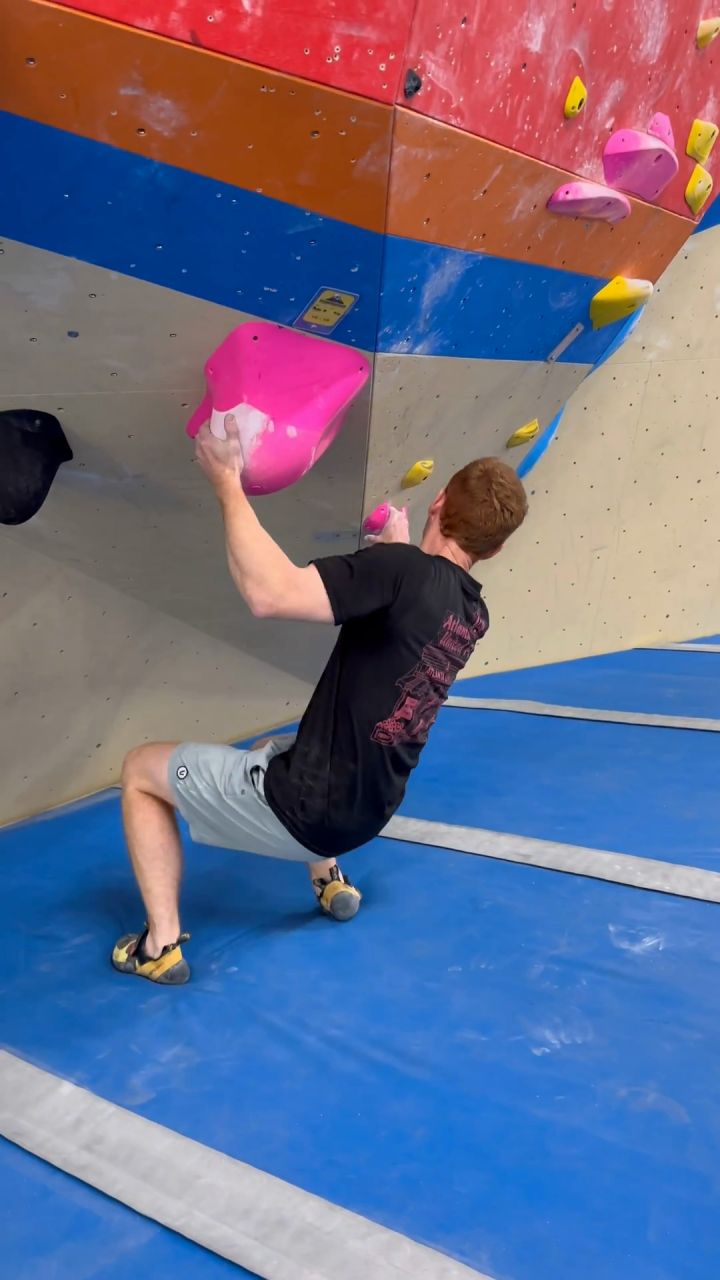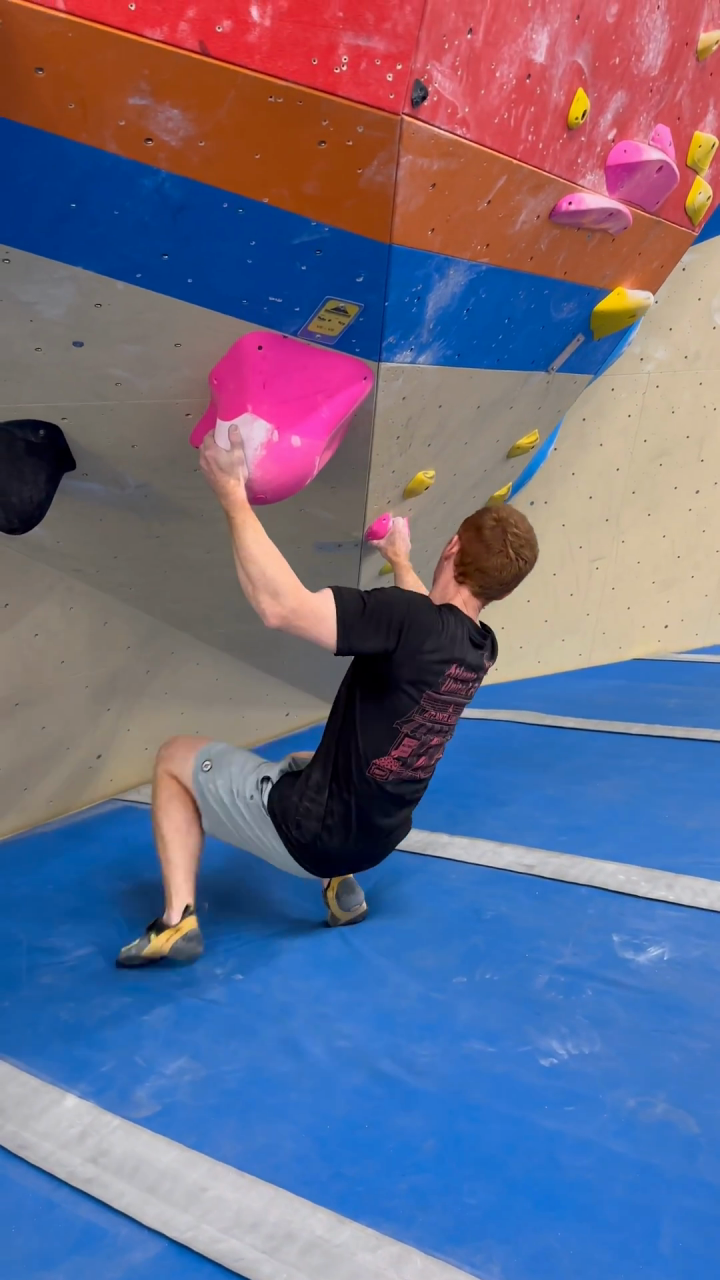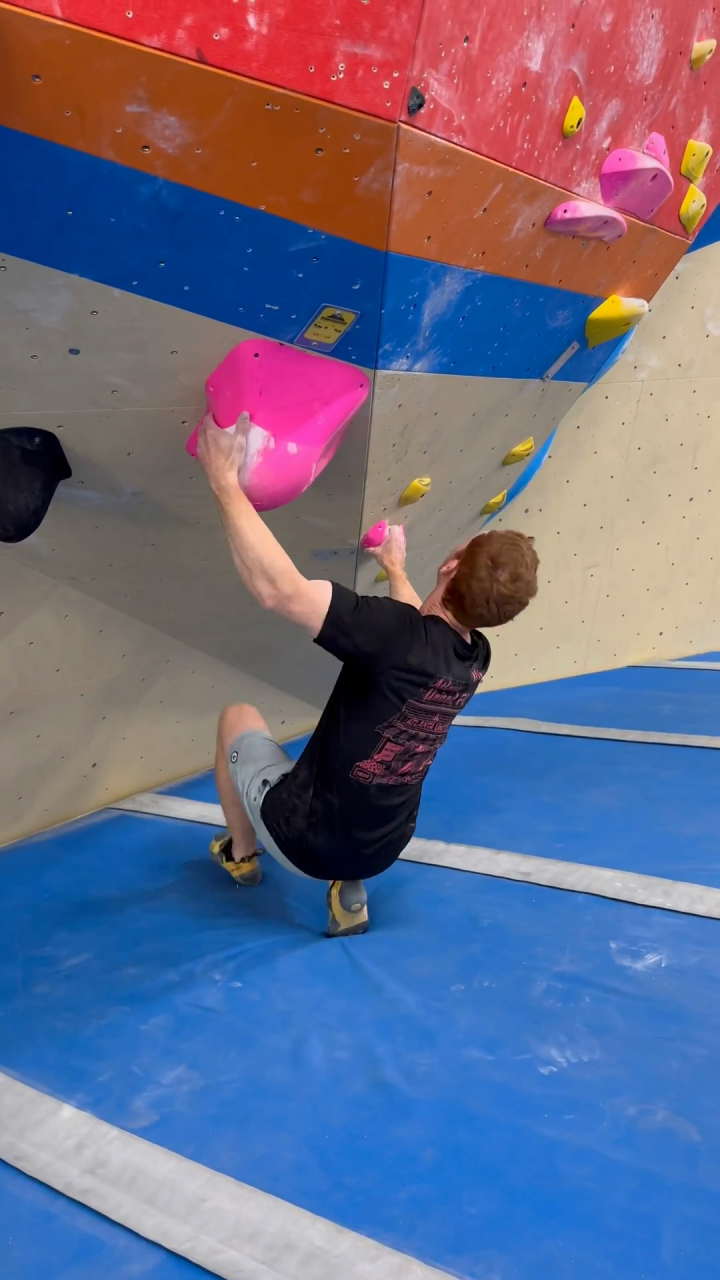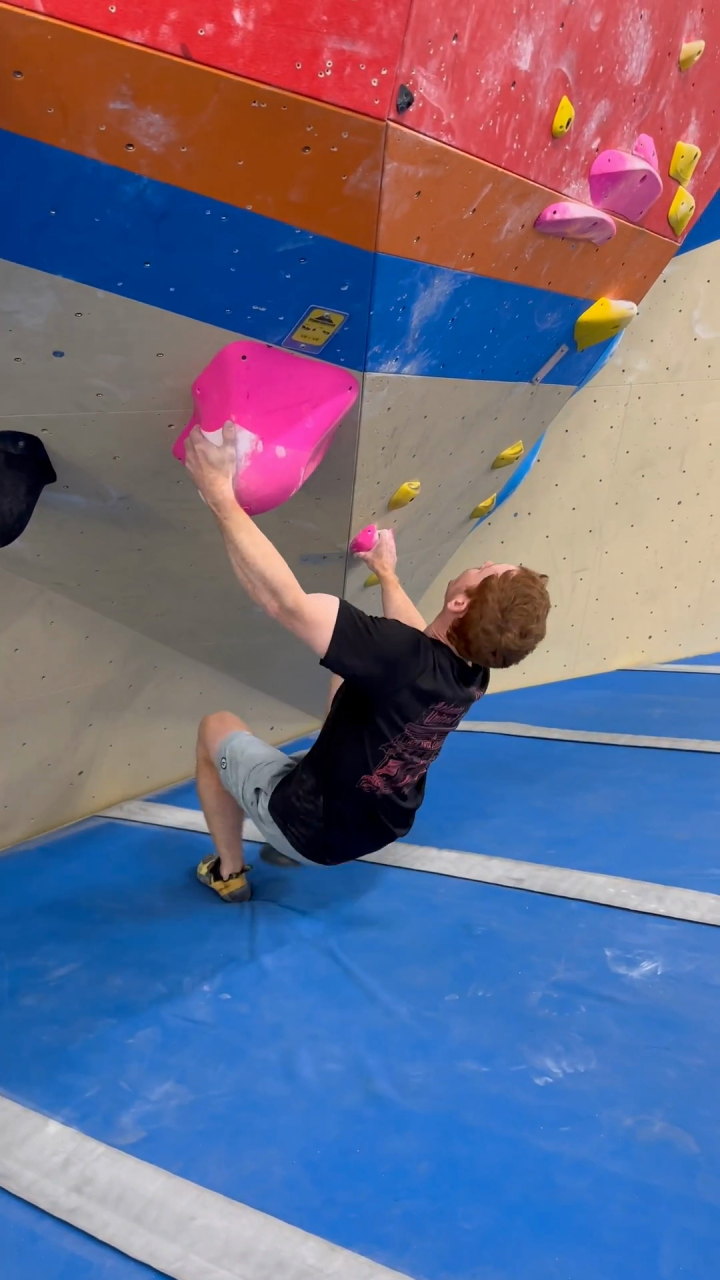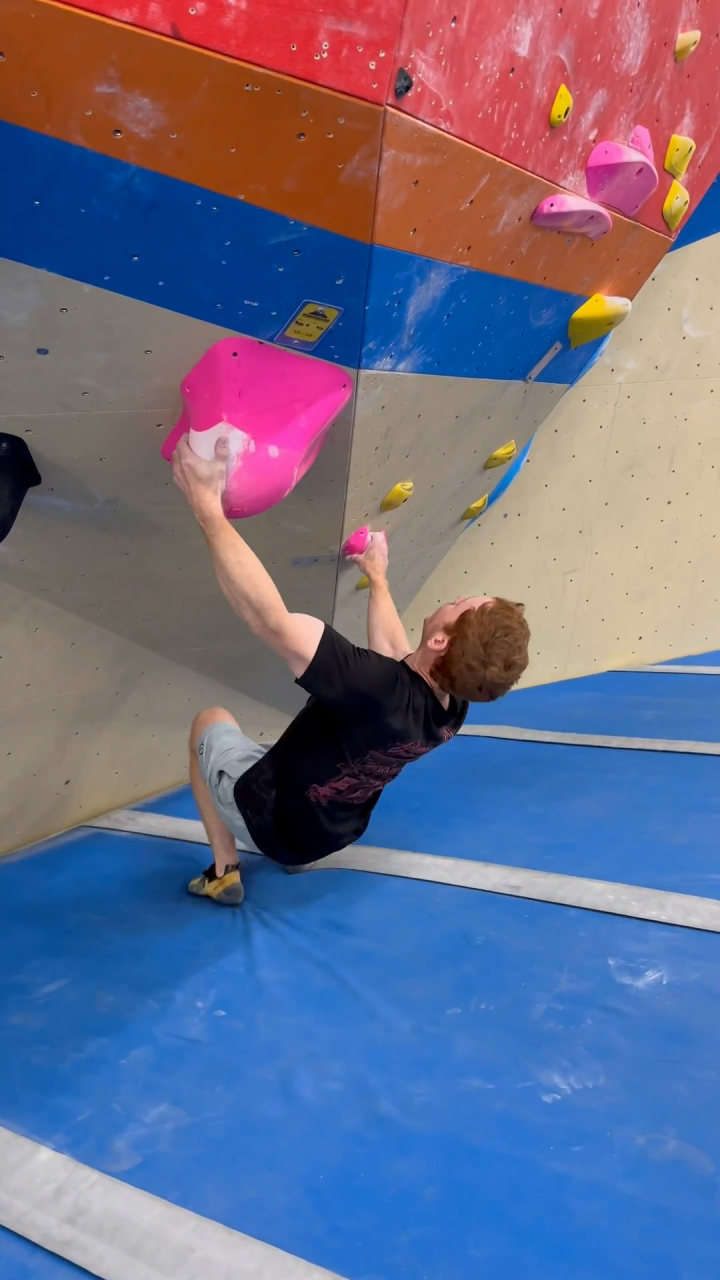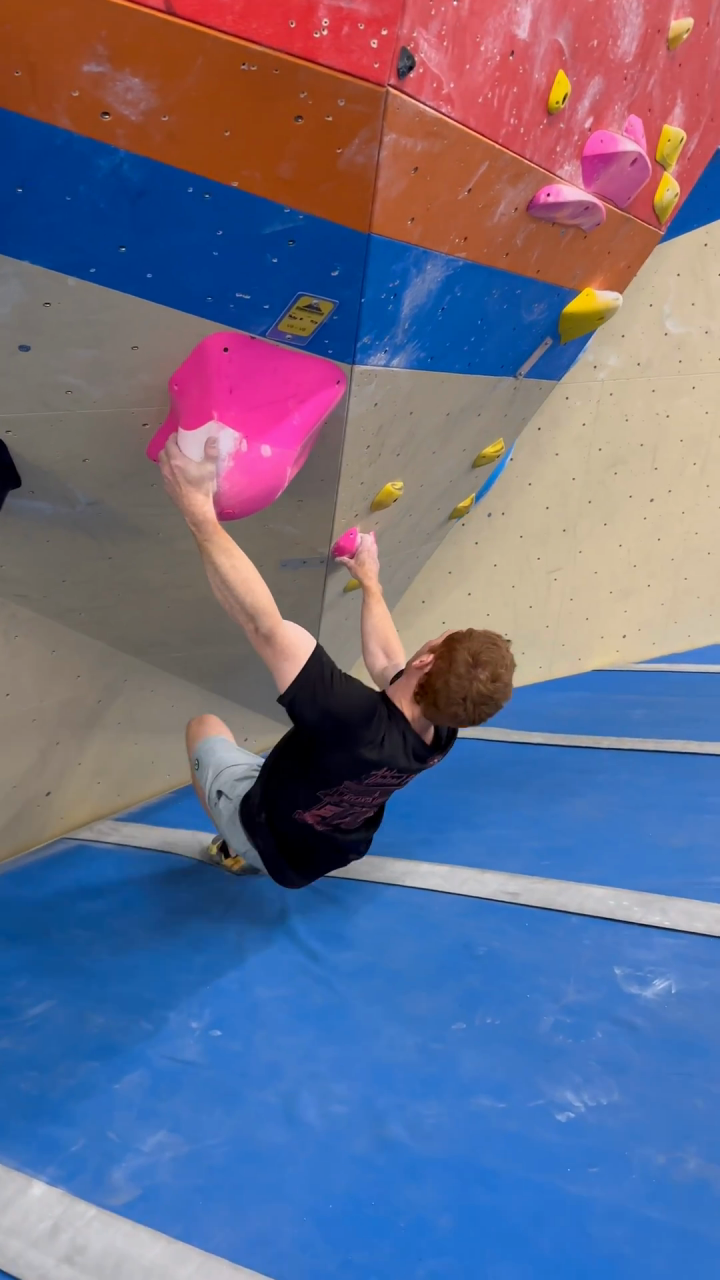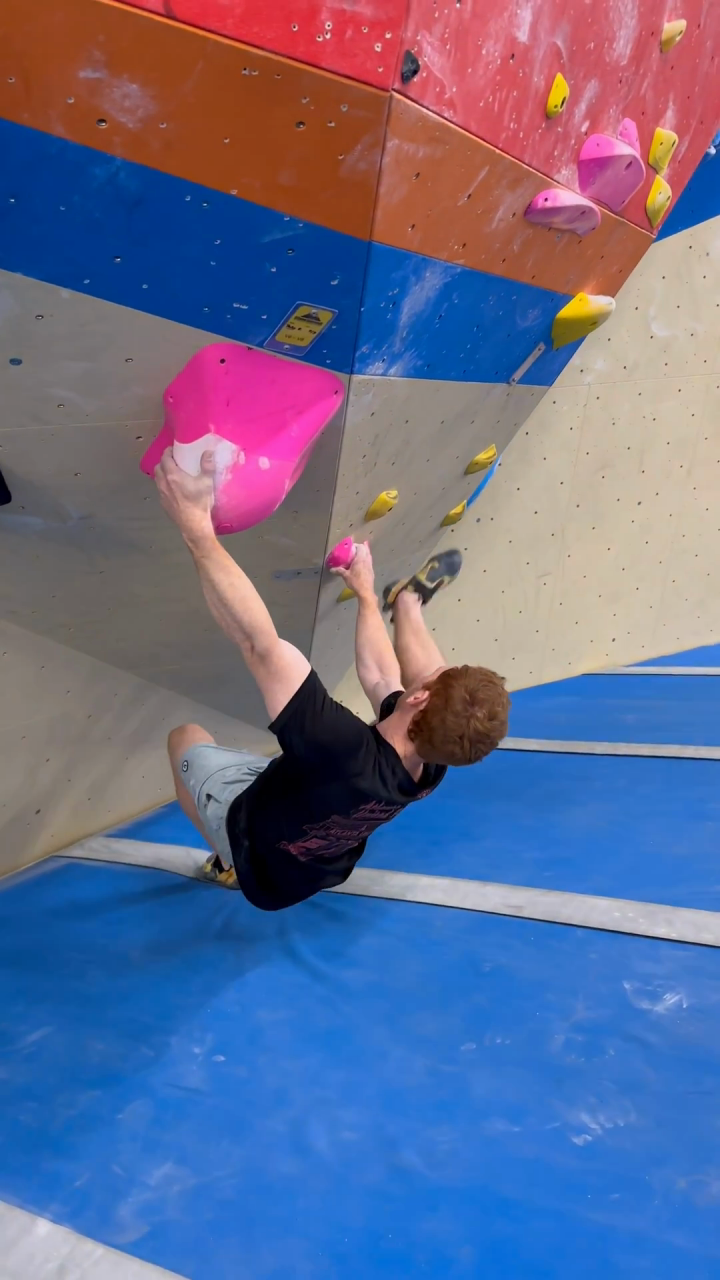
dt=0.3s
person 1, frame 1
left shoulder: (400, 569)
right shoulder: (472, 614)
left elbow: (268, 592)
left wrist: (228, 483)
left hip: (306, 808)
right hip: (364, 810)
left knee: (141, 769)
right knee: (279, 752)
left ankle: (162, 946)
right ankle: (330, 880)
person 1, frame 2
left shoulder: (405, 621)
right shoulder: (483, 650)
left elbow: (282, 609)
left wrist: (234, 495)
right wrist: (401, 564)
left hip: (311, 833)
right hip: (376, 840)
left knee: (176, 758)
right knee: (312, 758)
left ankle: (178, 920)
right ankle: (343, 886)
person 1, frame 3
left shoulder: (392, 631)
right shoulder: (475, 658)
left elbow: (278, 588)
left wrist: (226, 483)
right wrist: (395, 570)
left hip: (304, 836)
right hip: (382, 847)
left knee: (239, 718)
left ankle: (242, 855)
right ankle: (350, 893)
person 1, frame 4
left shoulder: (396, 655)
right shoulder: (474, 676)
left elbow: (285, 601)
left wrist: (219, 495)
right wrist: (386, 573)
left hip: (310, 829)
right hip: (380, 826)
left knee: (216, 727)
right knee: (344, 684)
left ankle: (229, 873)
person 1, frame 5
left shoulder: (374, 687)
right shoulder: (452, 711)
left elbow: (268, 619)
right elbow: (397, 654)
left wrist: (207, 508)
right wrist: (377, 577)
left hip: (269, 821)
right hip: (329, 832)
left knee: (210, 722)
left ankle: (223, 872)
person 1, frame 6
left shoulder: (351, 716)
right shoulder: (441, 737)
left elbow: (263, 624)
right elbow: (384, 662)
left wrist: (199, 512)
right wrist: (369, 582)
left hip: (269, 842)
right hip: (336, 848)
left knee: (203, 727)
left ankle: (235, 851)
person 1, frame 7
left shoulder: (341, 749)
right shoulder: (432, 767)
left elbow: (260, 644)
right elbow: (378, 677)
left wrist: (197, 530)
right wrist: (365, 593)
left hip: (258, 857)
left knee: (186, 738)
left ankle: (226, 865)
right ankle: (408, 601)
